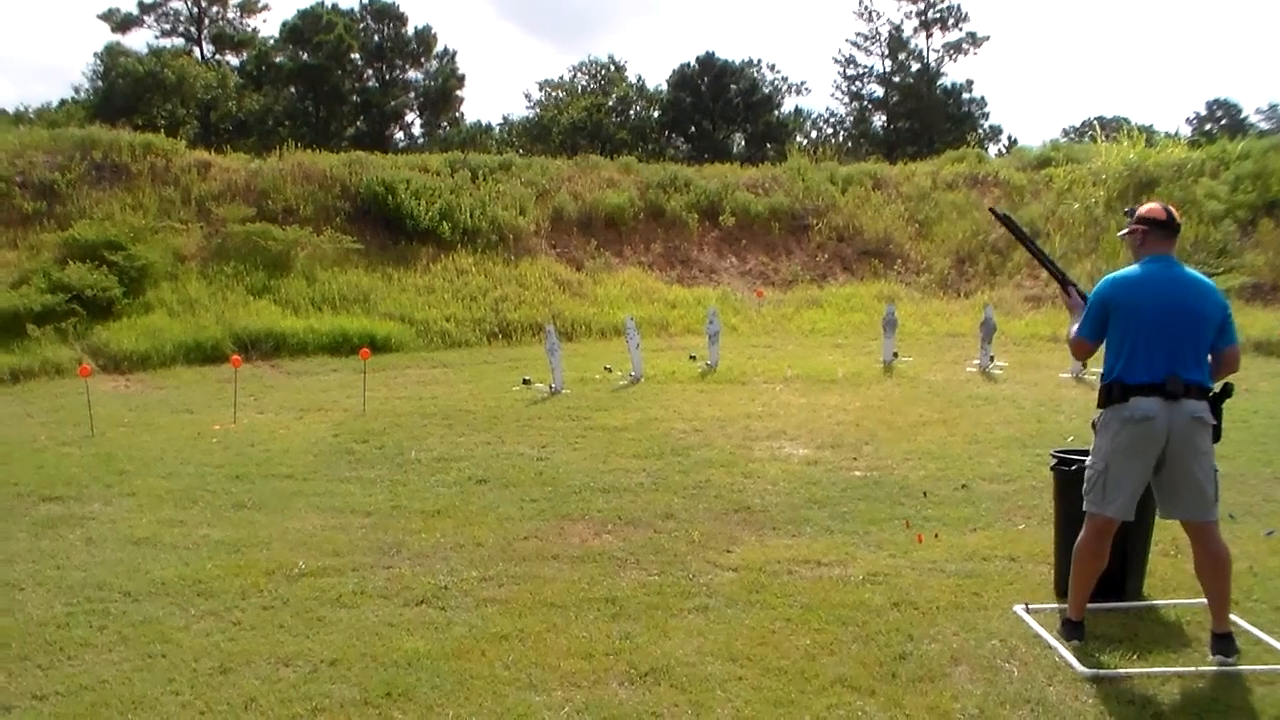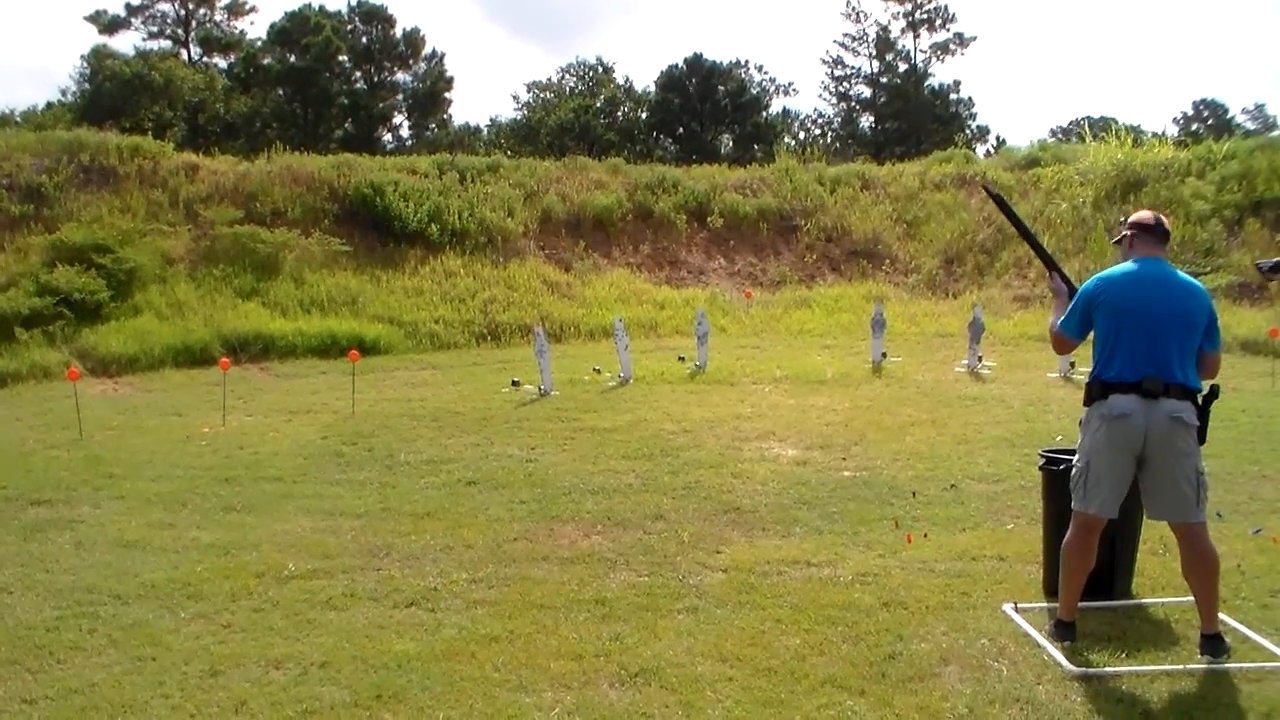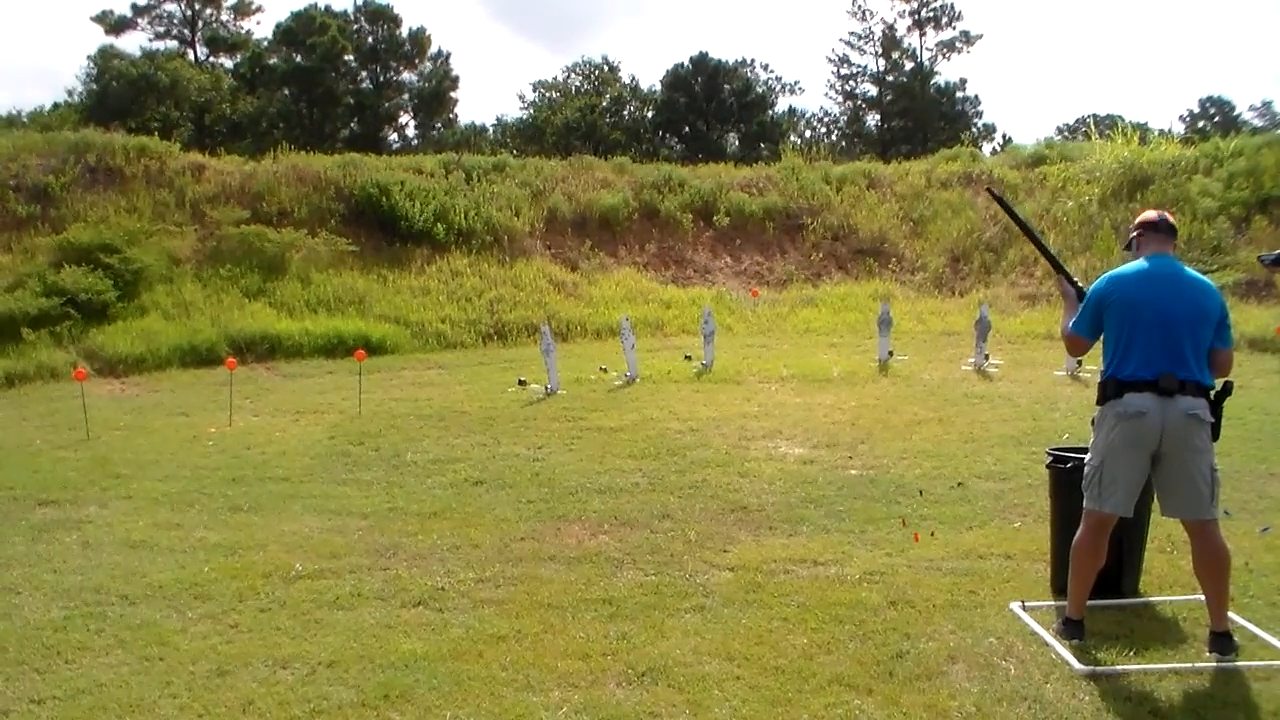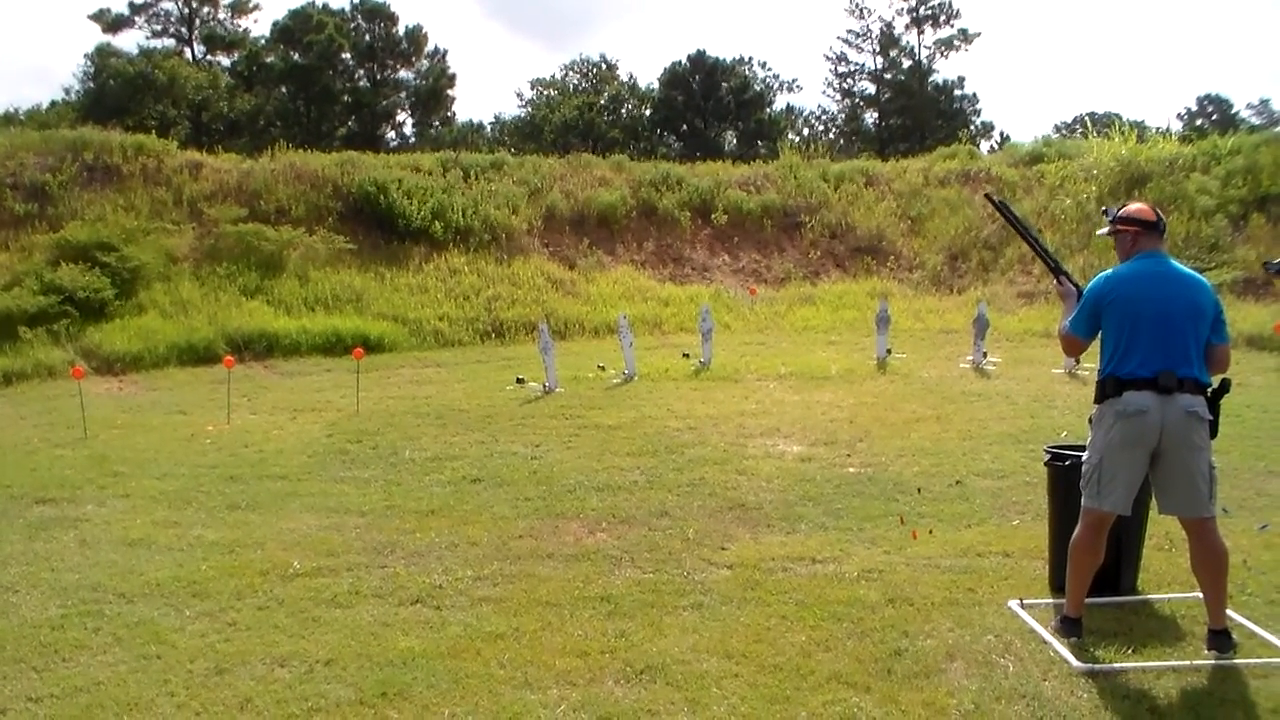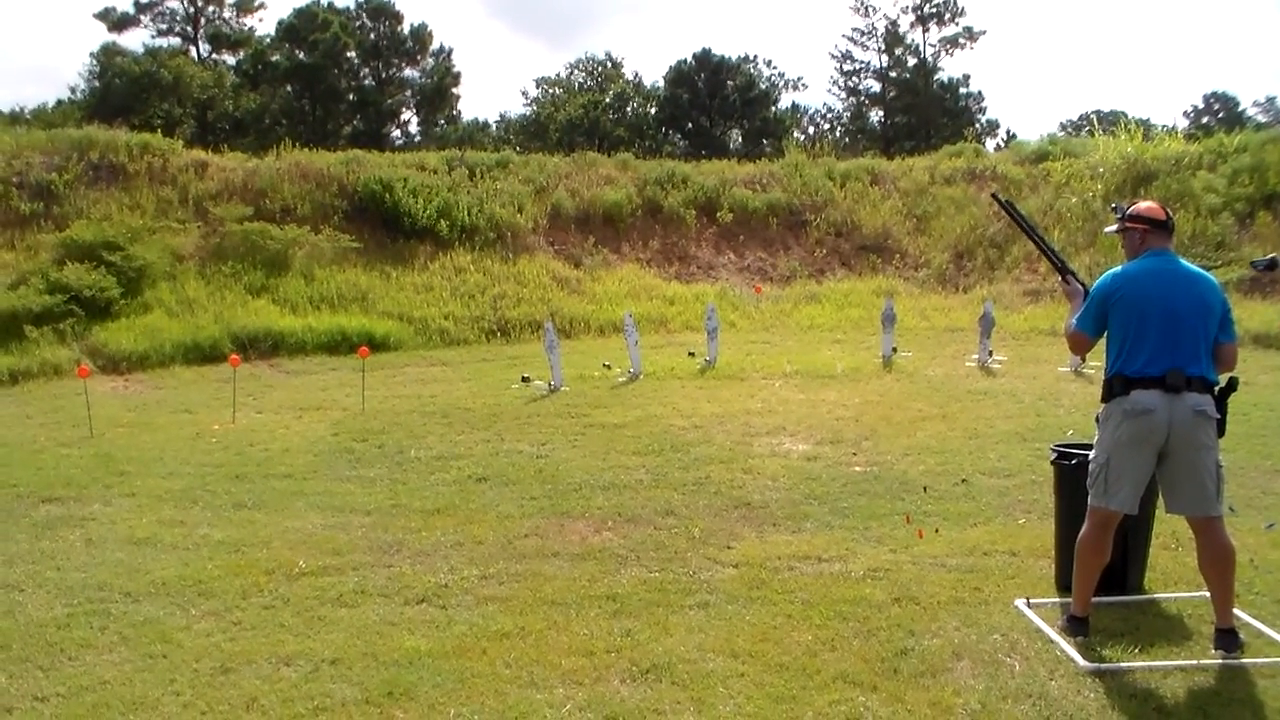
dt=1s
person 1, frame 1
left shoulder: (1115, 286)
right shoulder: (1209, 292)
left elbow: (1080, 349)
right elbow: (1230, 362)
left wrist: (1076, 312)
left hip: (1130, 413)
right hip: (1190, 415)
left knee: (1100, 522)
right knee: (1204, 527)
left ankle: (1073, 621)
right ankle: (1223, 636)
person 1, frame 2
left shoulder: (1102, 285)
right shoulder: (1197, 293)
left elbow: (1061, 343)
right elbow: (1209, 367)
left wrist: (1060, 300)
left hip: (1114, 412)
right hip: (1175, 415)
left knee: (1086, 521)
right knee: (1191, 528)
left ankle: (1065, 621)
right ankle: (1211, 634)
person 1, frame 3
left shoulder: (1112, 284)
right shoulder: (1208, 291)
left elbow: (1075, 345)
right elbow: (1223, 365)
left wrist: (1070, 302)
left hip: (1128, 410)
right hip: (1189, 413)
left knee: (1097, 519)
right knee: (1203, 525)
left ankle: (1073, 619)
right ankle: (1221, 632)
person 1, frame 4
left shoulder: (1108, 284)
right shoulder: (1201, 288)
left elbow: (1071, 346)
right elbow: (1220, 361)
left wrist: (1069, 302)
left hip: (1126, 408)
right hip: (1187, 410)
left knee: (1094, 517)
right knee: (1201, 523)
left ankle: (1071, 617)
right ankle: (1219, 629)
person 1, frame 5
left shoulder: (1115, 282)
right shoulder: (1209, 286)
left elbow: (1077, 343)
right elbow: (1227, 360)
left wrist: (1075, 300)
left hip: (1133, 407)
right hip: (1194, 409)
left knee: (1101, 515)
right knee: (1208, 521)
left ankle: (1078, 616)
right ankle: (1226, 628)
